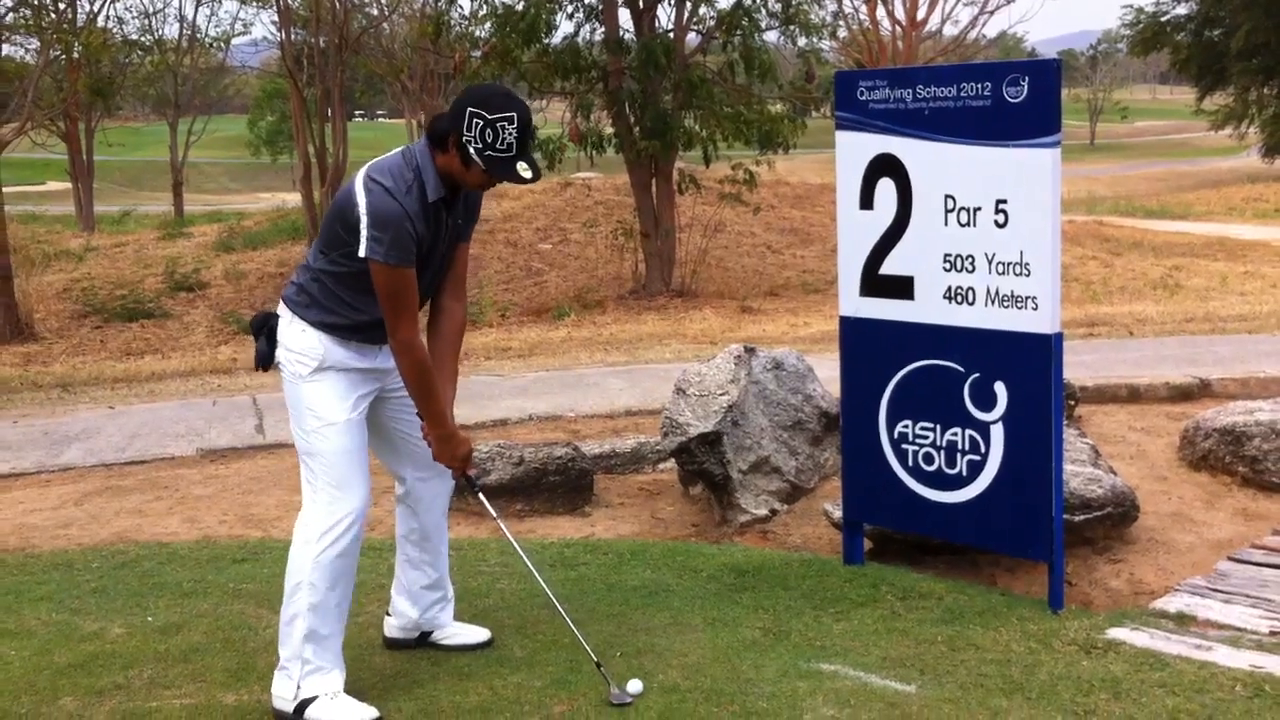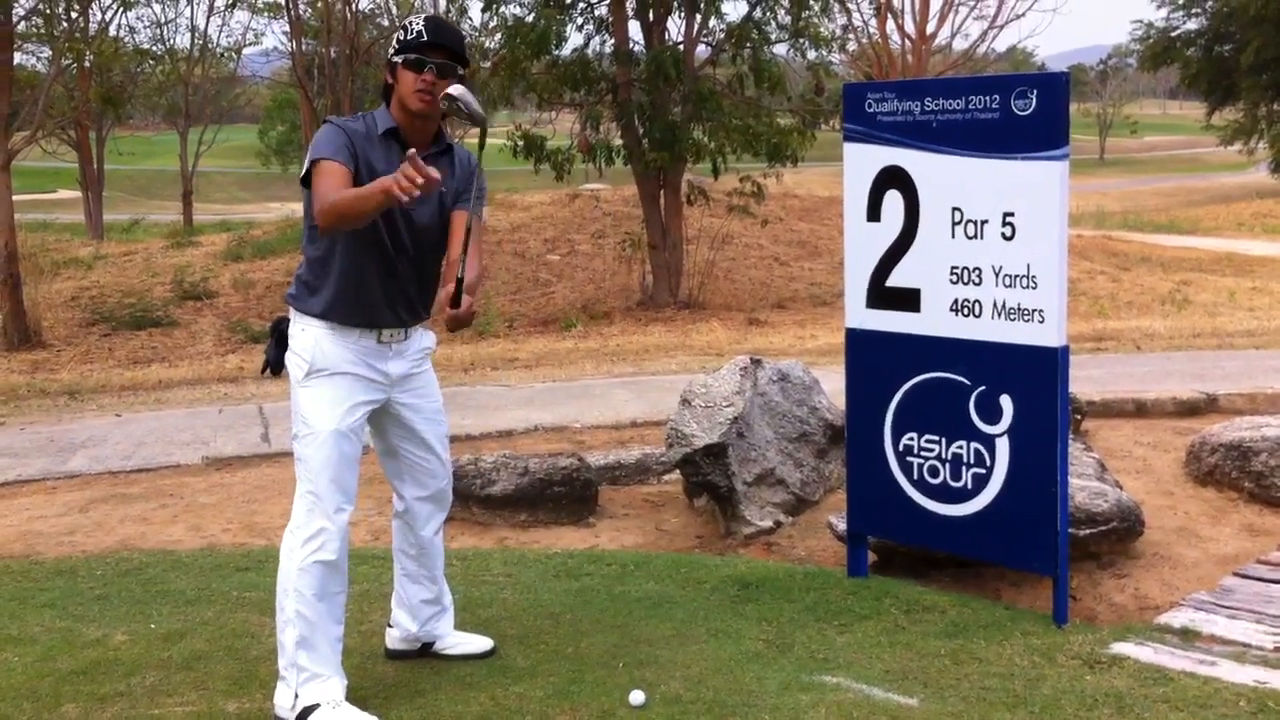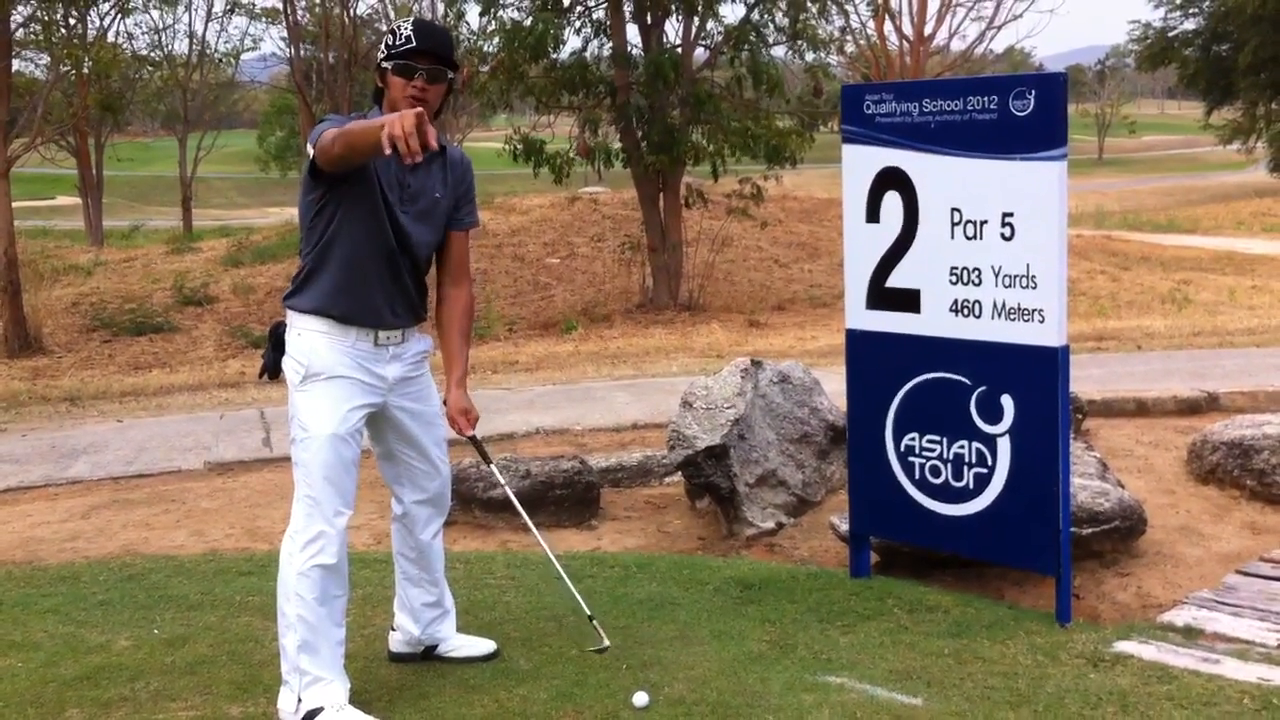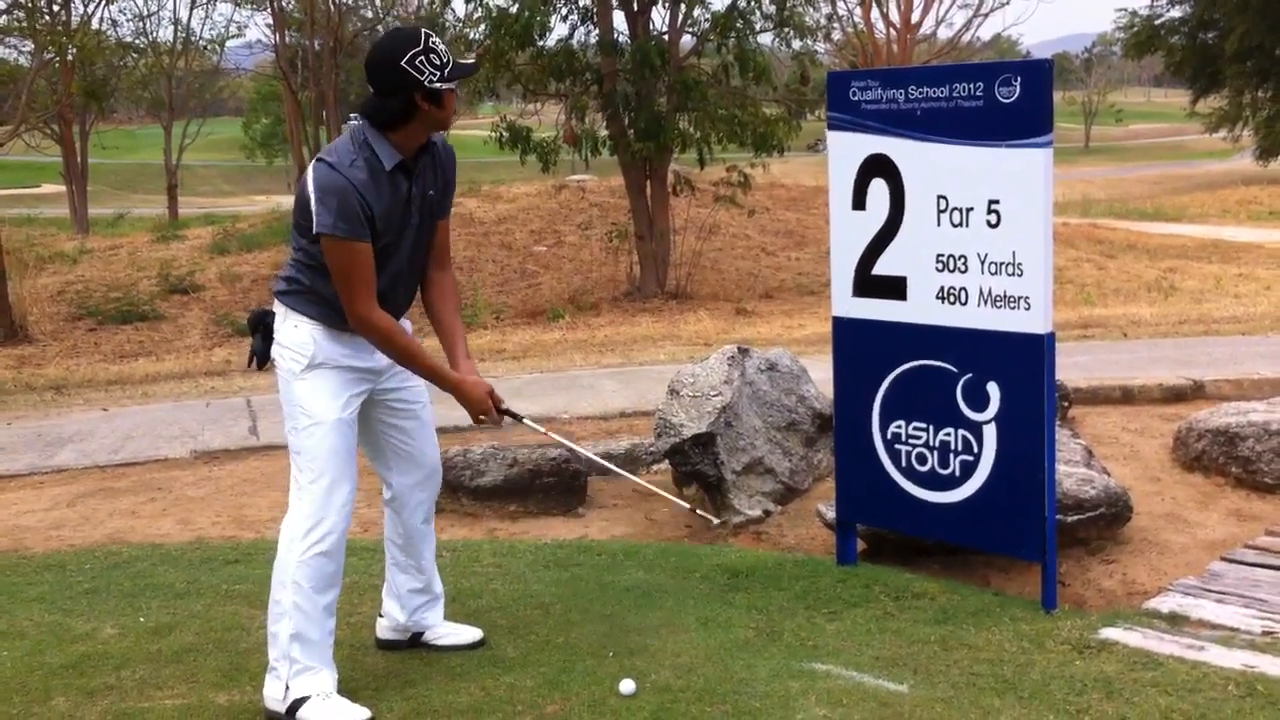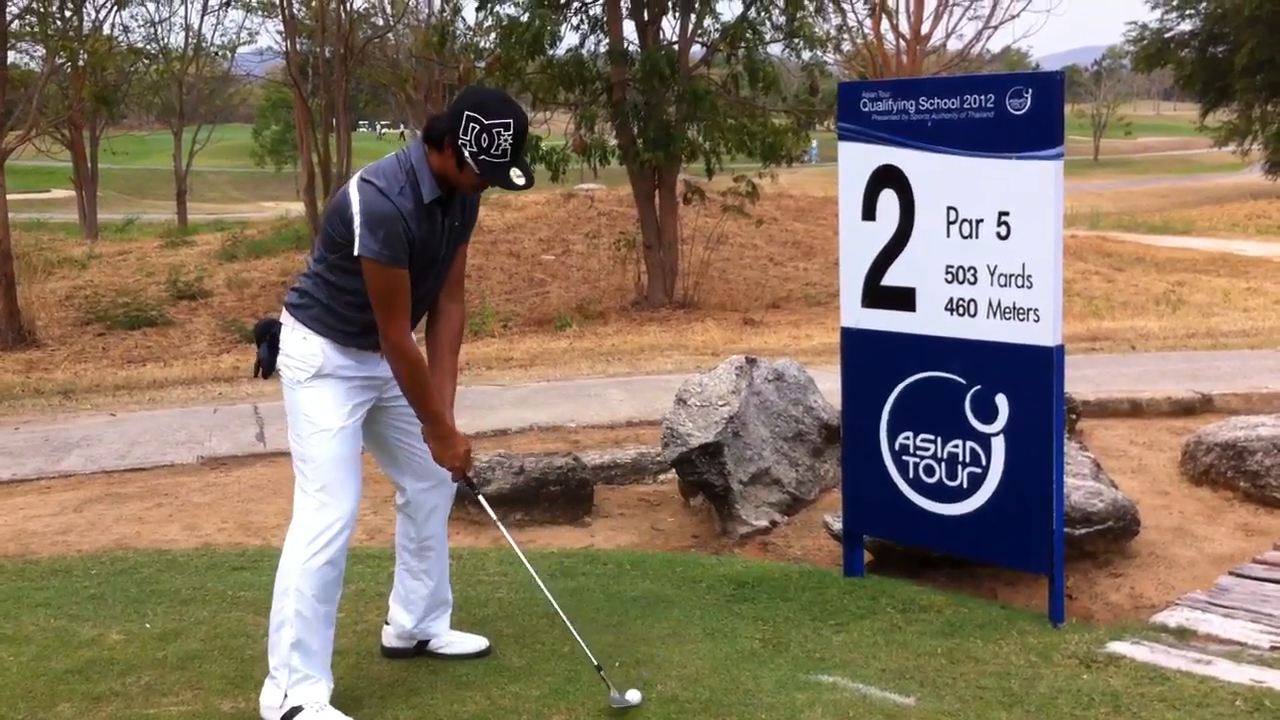
dt=1s
person 1, frame 1
left shoulder: (464, 190)
right shoulder: (387, 198)
left elbow: (450, 302)
right elbow: (403, 331)
left wrist: (445, 414)
right wrist: (442, 428)
left hip: (380, 347)
right hip: (322, 347)
left knee: (429, 472)
right knee: (339, 504)
left ankle: (418, 615)
person 1, frame 2
left shoulder: (461, 165)
right shoulder: (341, 137)
left elbow: (464, 252)
right elbow: (328, 212)
left wrist: (463, 294)
right wrist: (388, 186)
left hip: (408, 346)
right hip: (333, 346)
left knee: (428, 489)
right knee: (324, 513)
left ankle: (418, 625)
person 1, frame 3
left shoulder: (454, 169)
right shoulder: (336, 136)
left elbow: (455, 281)
right elbow: (342, 147)
left wrist: (457, 381)
right wrist: (387, 127)
left hip: (405, 347)
right hip: (330, 349)
left knee: (426, 492)
right knee: (322, 517)
left ankle: (421, 628)
person 1, frame 4
left shoulder: (438, 159)
right shoulder: (339, 177)
left elbow: (436, 269)
right elbow: (361, 311)
left wrist: (462, 362)
right wrist: (452, 386)
left hip: (385, 336)
right hip: (319, 342)
left knee: (417, 476)
right knee: (323, 506)
left ankle: (409, 617)
person 1, frame 5
left shoulder: (462, 191)
right shoulder: (380, 200)
left elbow: (448, 300)
right elbow: (396, 337)
left wrist: (445, 412)
right wrist: (440, 430)
left hip: (384, 355)
right hip: (323, 356)
left knee: (430, 481)
right knee: (328, 512)
left ankle: (416, 624)
